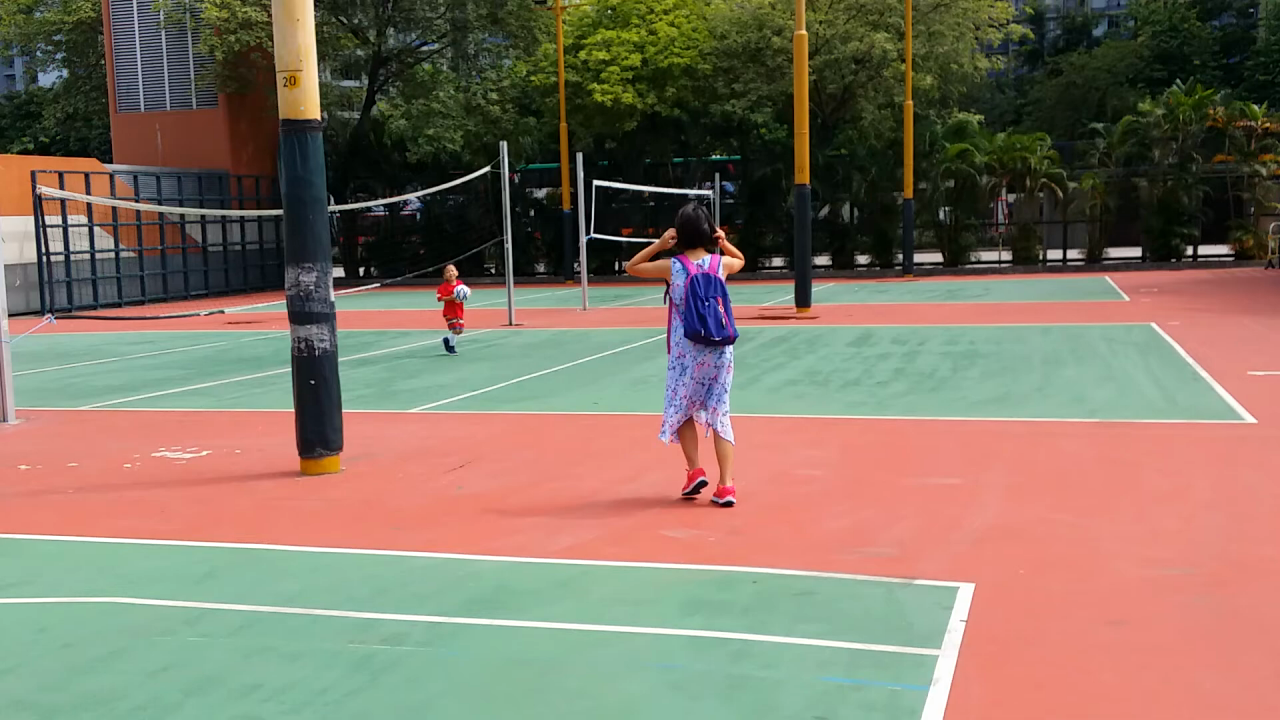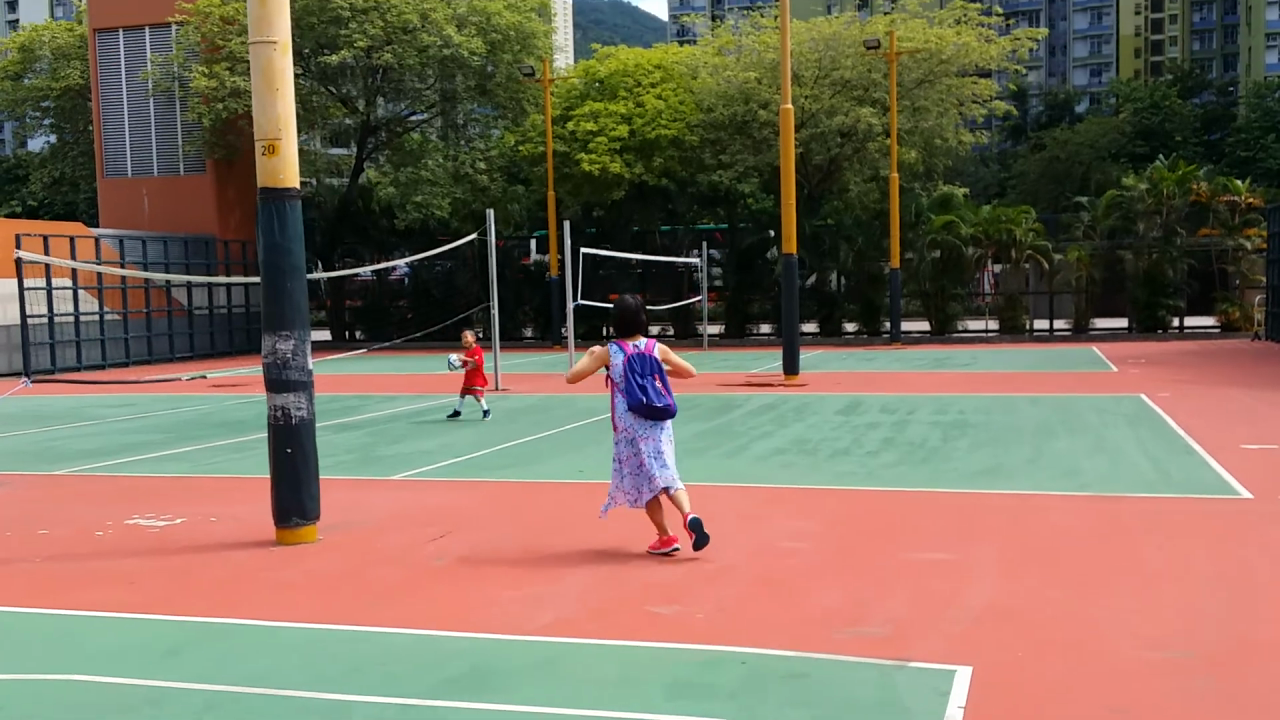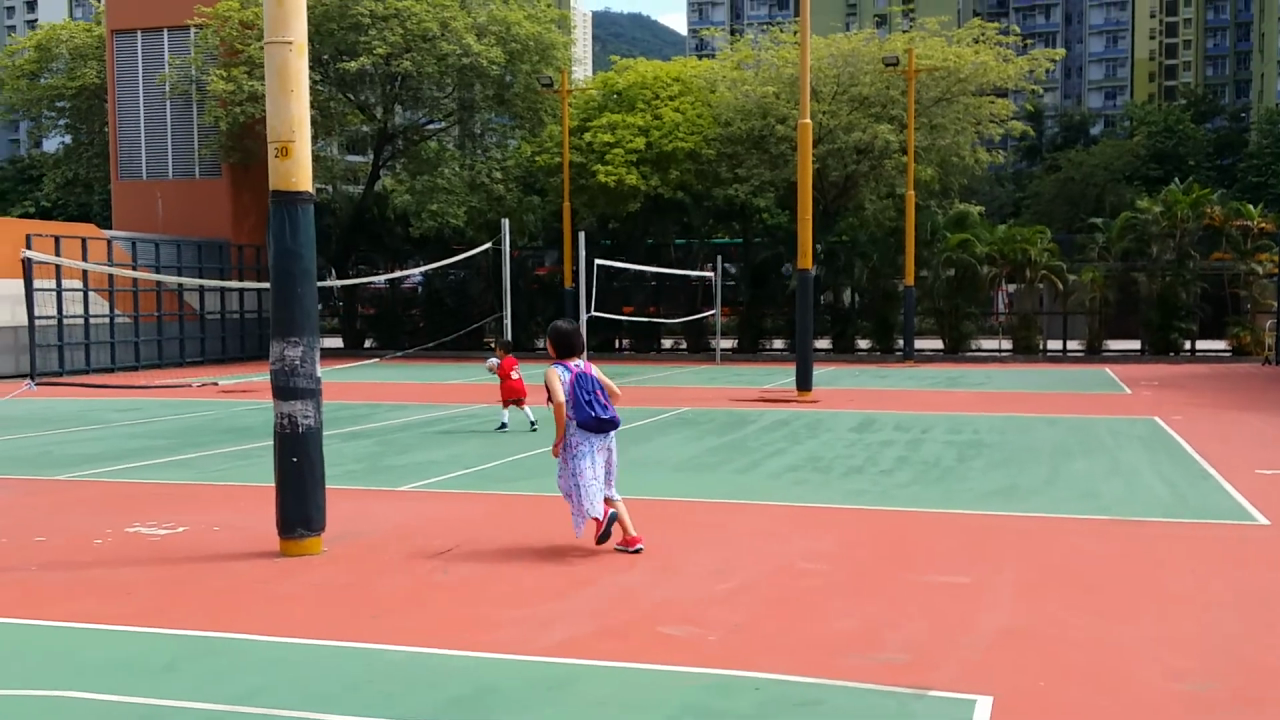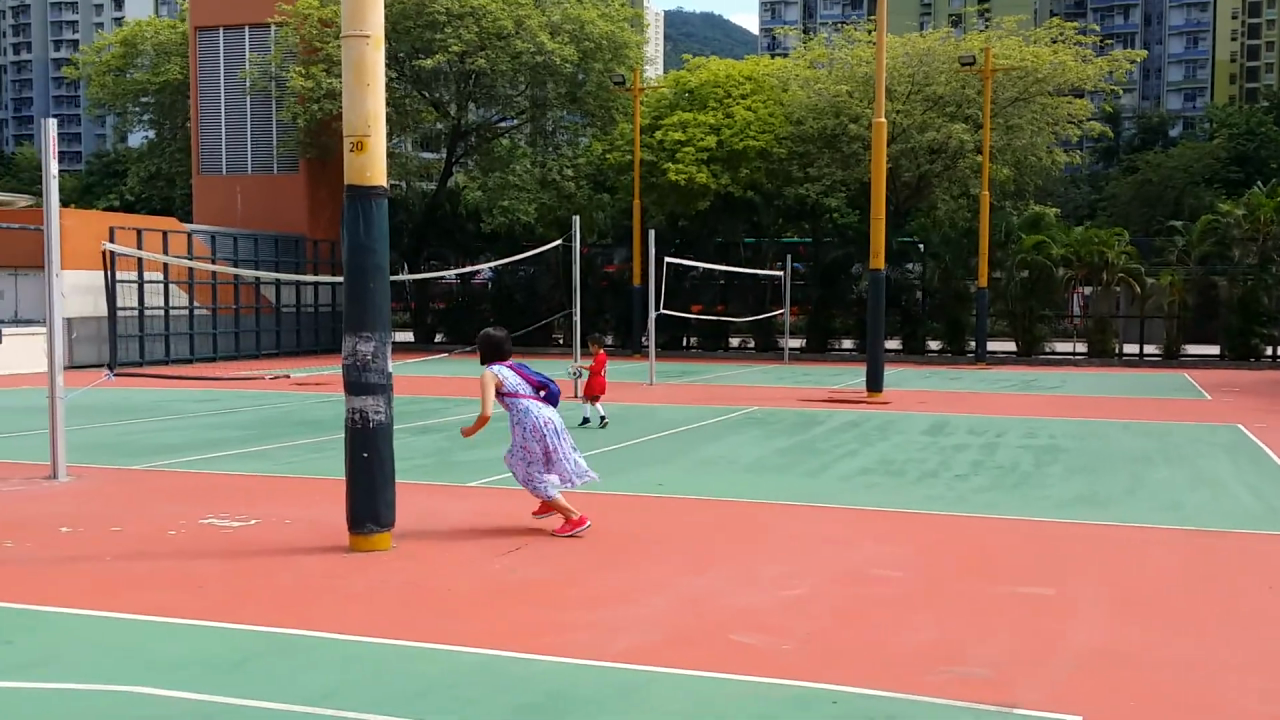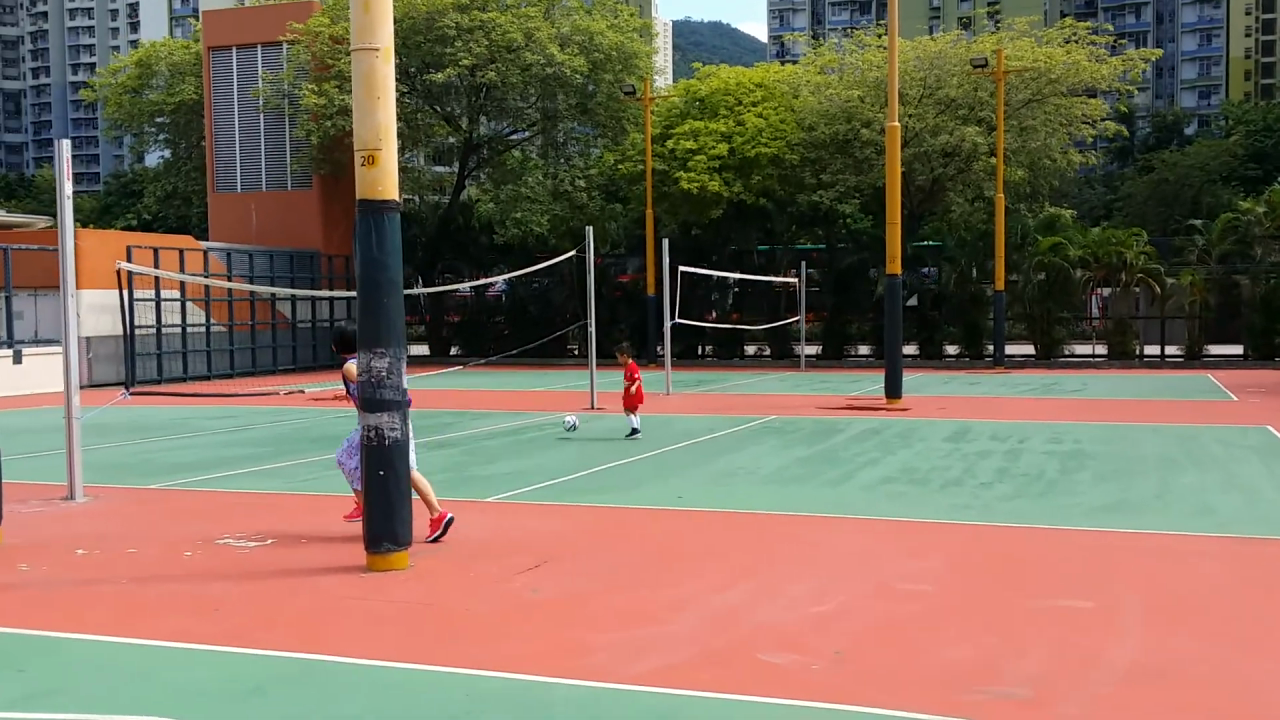
dt=0.4s
person 1, frame 1
left shoulder: (671, 266)
right shoulder: (721, 263)
left elbow: (631, 268)
right elbow: (741, 261)
left wrist: (660, 243)
right wrist: (725, 243)
left hip: (685, 350)
right hip: (719, 348)
left knee: (682, 411)
right knee: (718, 413)
left ankle: (695, 471)
right ankle: (727, 486)
person 1, frame 2
left shoulder: (609, 352)
right shoulder: (657, 348)
left elbow: (571, 378)
right elbow: (690, 372)
left wrist: (588, 356)
left hip: (629, 425)
right hip: (659, 422)
left knee: (639, 482)
right knee: (667, 478)
left ankle: (667, 537)
right ankle: (689, 518)
person 1, frame 3
left shoulder: (553, 372)
right shoulder: (590, 367)
left elbow: (559, 401)
right elbow: (616, 394)
left wrist: (558, 439)
left hip: (578, 437)
right hip: (603, 432)
left knee: (576, 486)
right knee: (604, 486)
left ankle: (603, 513)
right ankle: (631, 537)
person 1, frame 4
left shoulder: (490, 373)
right shoulder: (511, 367)
left elbow: (487, 414)
left wrist: (471, 430)
left hip: (533, 422)
right hip: (547, 416)
left knee: (531, 475)
right knee: (516, 461)
left ankle: (575, 518)
right ankle: (550, 502)
person 1, frame 5
left shoulder: (350, 366)
right wrist: (348, 395)
left knee: (349, 460)
right knee: (406, 471)
left ankle: (363, 504)
right ankle: (438, 514)
